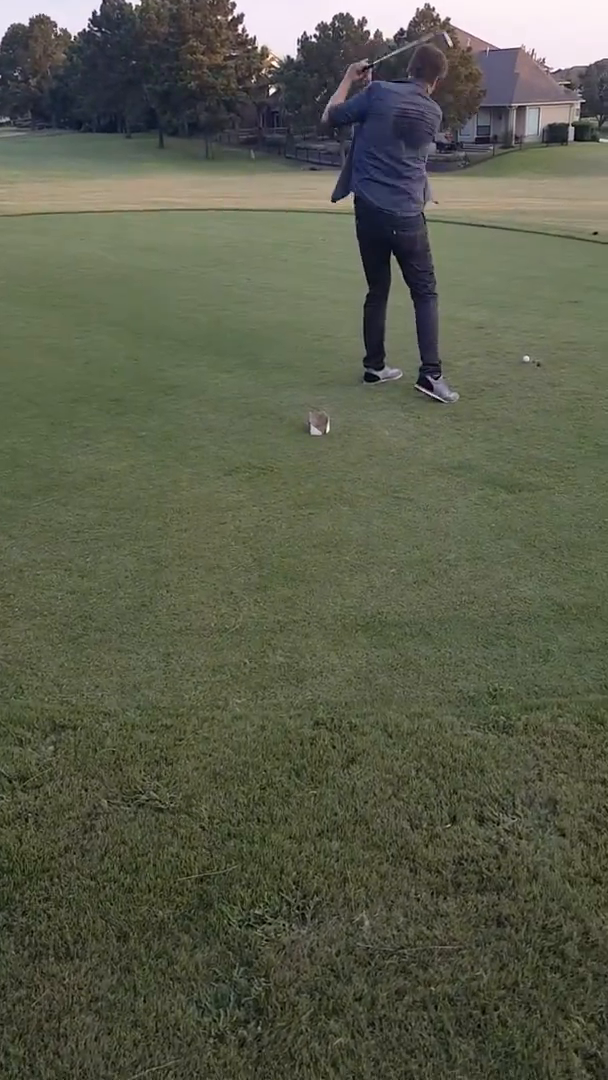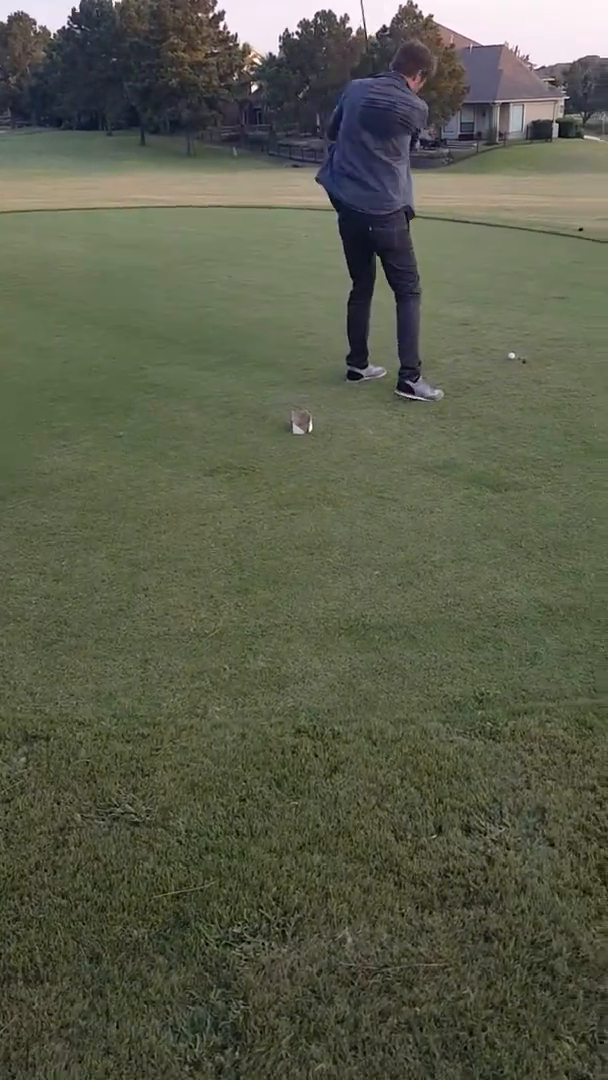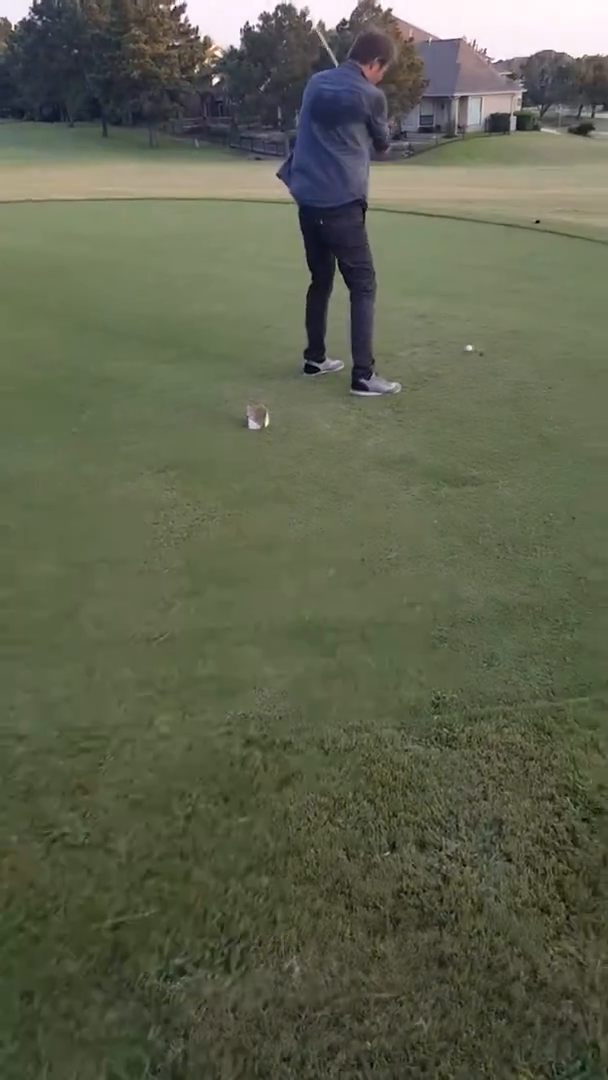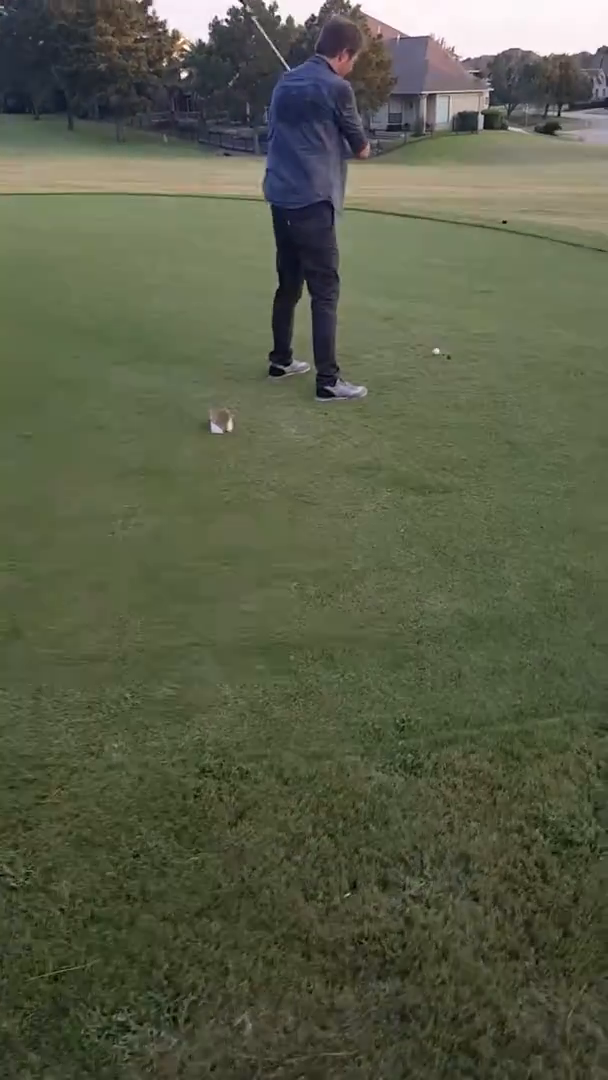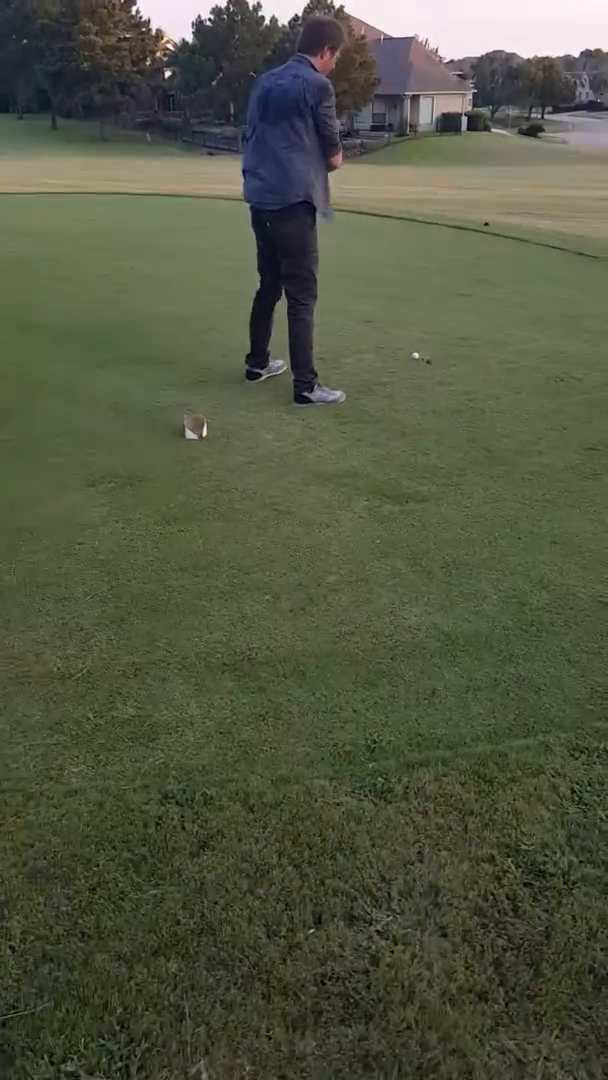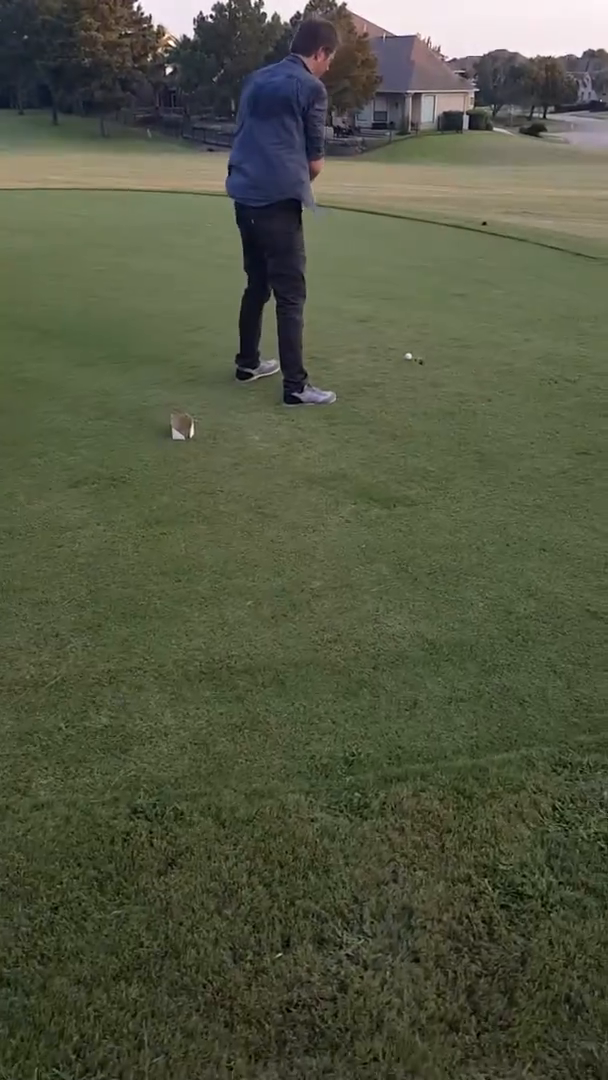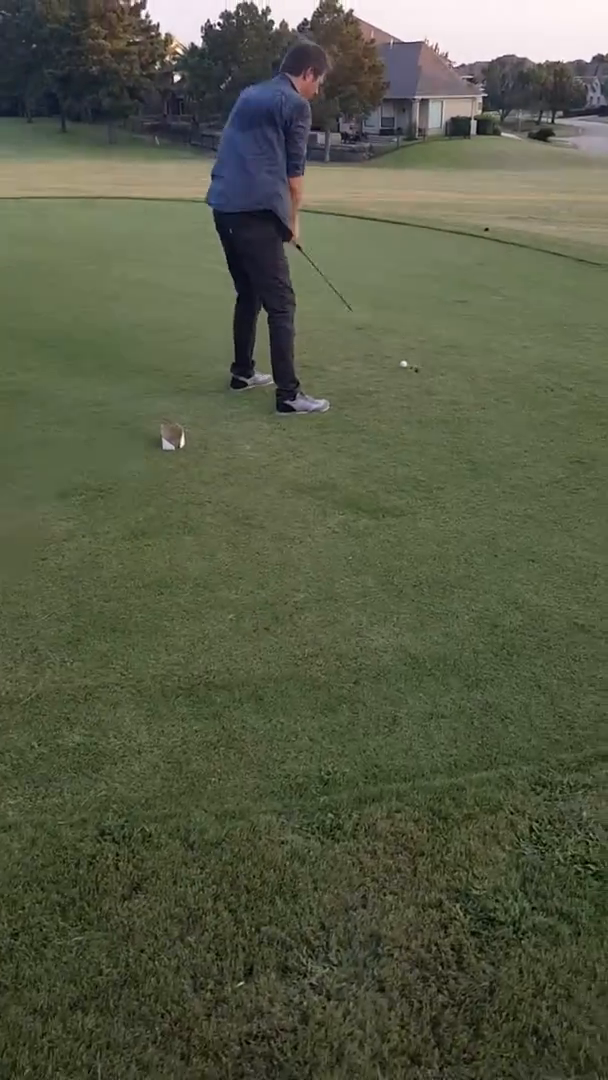
dt=0.2s
person 1, frame 1
left shoulder: (379, 93)
right shoulder: (433, 112)
left elbow: (329, 117)
left wrist: (350, 79)
left hip: (370, 211)
right hip: (408, 216)
left knee: (377, 291)
right knee: (425, 293)
left ankle: (374, 366)
right ankle: (430, 372)
person 1, frame 2
left shoulder: (356, 90)
right shoulder: (417, 108)
left elbow: (333, 132)
left hip: (350, 209)
right hip: (387, 212)
left knee: (361, 288)
right knee: (408, 291)
left ankle: (358, 363)
right ankle: (410, 376)
person 1, frame 3
left shoulder: (315, 83)
right shoulder: (371, 96)
right elbow: (383, 146)
left hip: (308, 200)
right hip: (342, 204)
left knee: (320, 281)
right knee: (363, 287)
left ankle: (315, 357)
right ankle: (363, 374)
person 1, frame 4
left shoulder: (284, 82)
right shoulder: (337, 88)
right elbow: (362, 149)
right wrist: (346, 141)
left hip: (281, 199)
right hip: (312, 203)
left knee: (288, 283)
right knee: (325, 292)
left ankle: (280, 360)
right ankle: (328, 380)
person 1, frame 5
left shoulder: (265, 82)
right shoulder: (318, 86)
right elbow: (334, 158)
right wrist: (323, 160)
left hip: (261, 199)
right hip: (293, 202)
left knee: (269, 285)
right knee: (301, 295)
left ankle: (257, 362)
right ankle: (305, 385)
person 1, frame 6
left shoulder: (257, 79)
right shoulder: (310, 88)
right elbow: (315, 161)
left hip: (245, 197)
right hip: (279, 200)
left knee: (257, 283)
right knee: (290, 294)
left ankle: (247, 362)
right ankle: (295, 386)
person 1, frame 7
left shoulder: (249, 96)
right shoulder: (295, 105)
right elbow: (294, 174)
left wrist: (282, 214)
right wrist: (292, 219)
left hip: (225, 207)
right hip: (256, 212)
left knee: (248, 294)
right knee: (280, 302)
left ankle: (242, 372)
right ankle: (288, 394)
